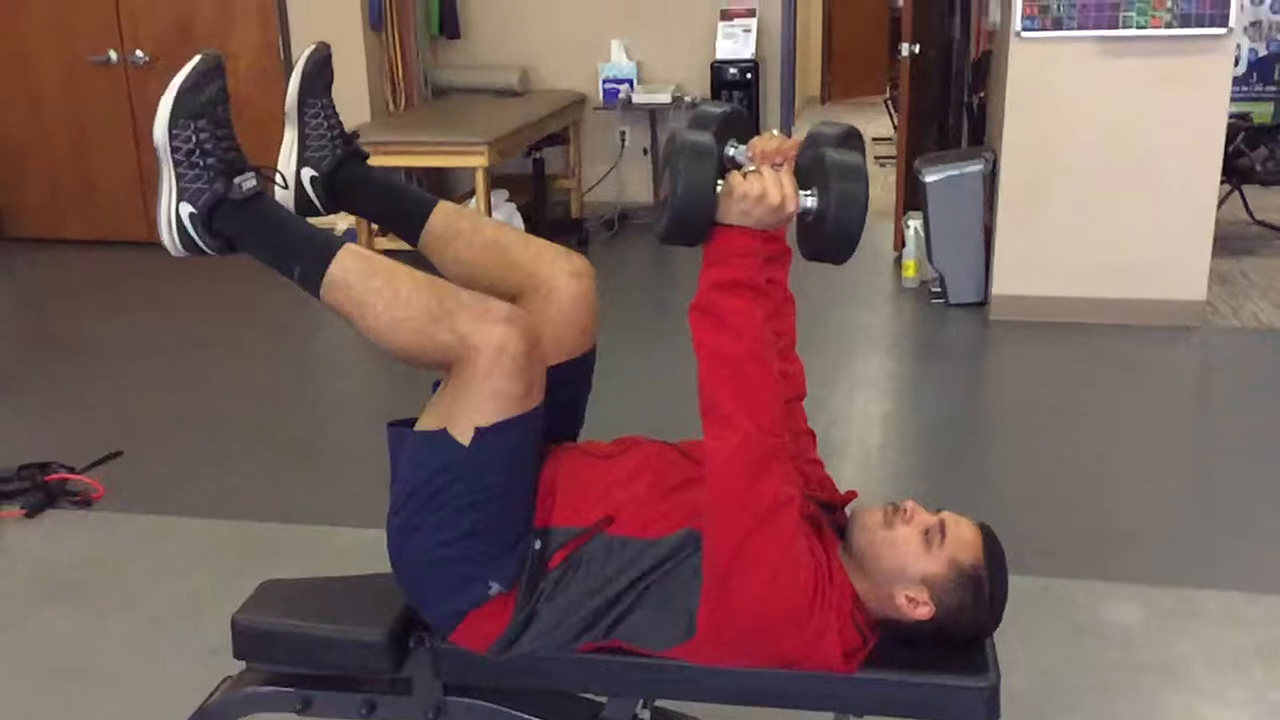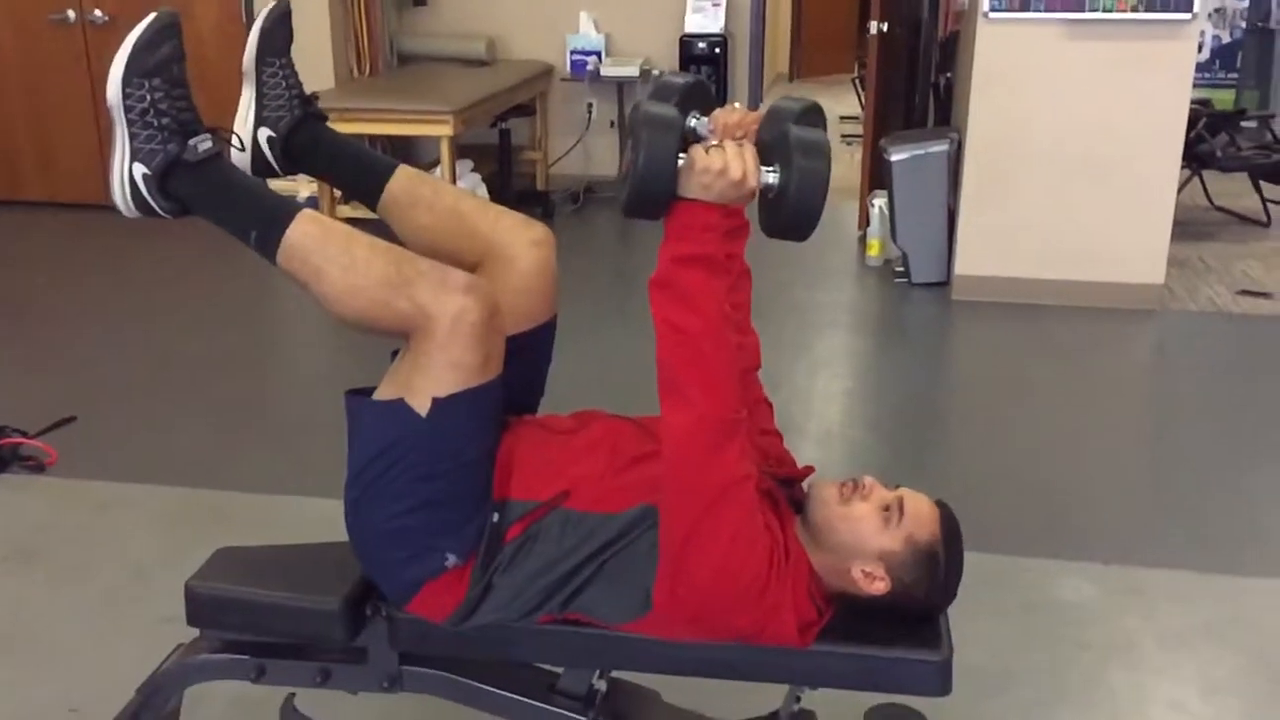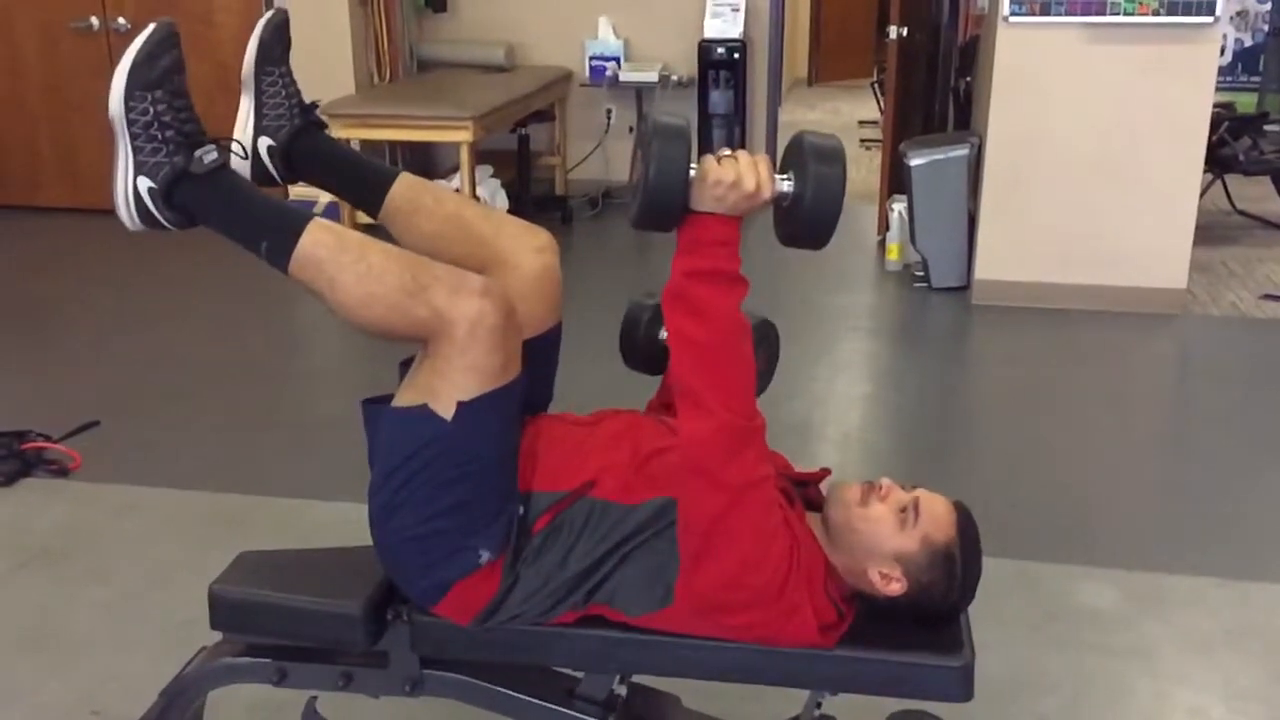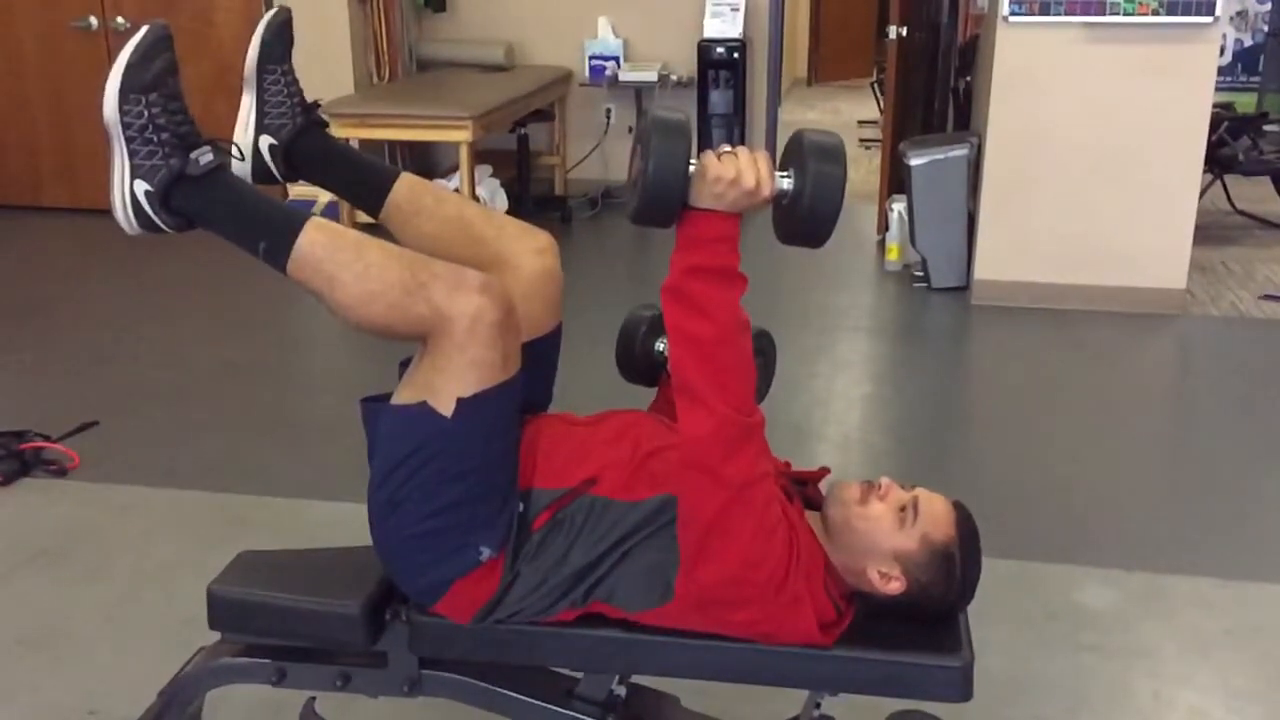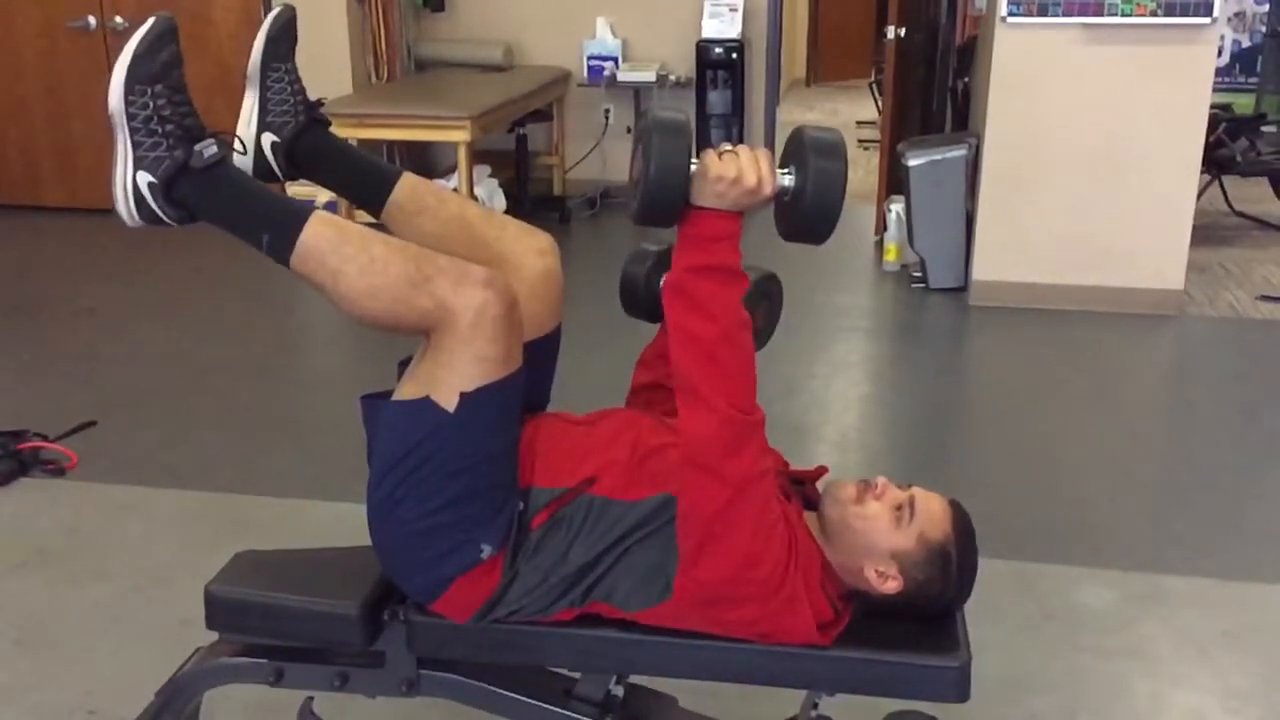
dt=1s
person 1, frame 1
left shoulder: (794, 610)
right shoulder: (817, 517)
left elbow: (745, 434)
right elbow: (772, 404)
left wrist: (740, 238)
right wrist: (763, 232)
left hip: (486, 585)
right hip: (534, 501)
left knee: (496, 333)
right knee: (561, 281)
left ankle: (226, 207)
right ankle: (332, 174)
person 1, frame 2
left shoulder: (749, 583)
right shoulder: (776, 493)
left elbow: (702, 411)
right elbow: (728, 380)
left wrist: (702, 212)
right wrist: (723, 210)
left hip: (441, 555)
right hip: (495, 470)
left knee: (456, 305)
right knee: (523, 251)
left ankle: (181, 171)
right ankle: (290, 137)
person 1, frame 3
left shoulder: (770, 578)
right shoulder: (783, 505)
left elbow: (717, 427)
right elbow: (691, 432)
left wrist: (714, 227)
right wrist: (692, 354)
left hip: (464, 553)
right hip: (508, 475)
left knee: (473, 308)
right knee: (525, 257)
left ankle: (186, 183)
right ankle: (289, 143)
person 1, frame 4
left shoulder: (770, 576)
right shoulder: (782, 506)
left elbow: (719, 420)
right elbow: (691, 431)
left wrist: (712, 221)
right wrist: (690, 345)
left hip: (464, 552)
right hip: (510, 475)
left knee: (472, 303)
right knee: (528, 258)
left ankle: (183, 184)
right ankle: (289, 143)
person 1, frame 5
left shoulder: (766, 576)
right shoulder: (776, 505)
left elbow: (719, 417)
right elbow: (662, 417)
left wrist: (713, 222)
right wrist: (691, 299)
left hip: (462, 547)
right hip: (506, 476)
left knee: (475, 298)
right knee: (527, 259)
left ankle: (183, 177)
right ankle: (291, 141)
